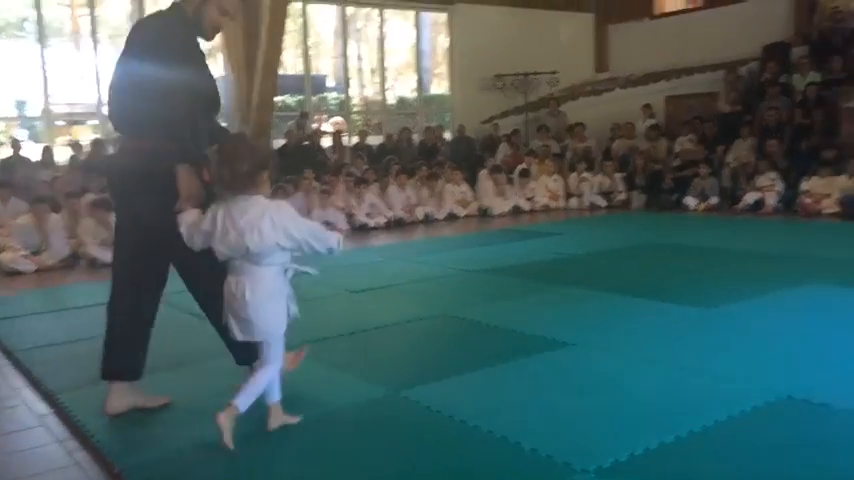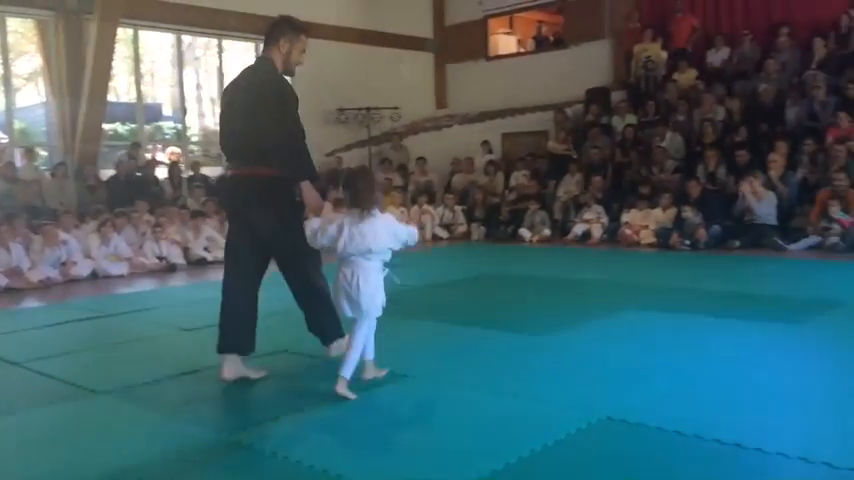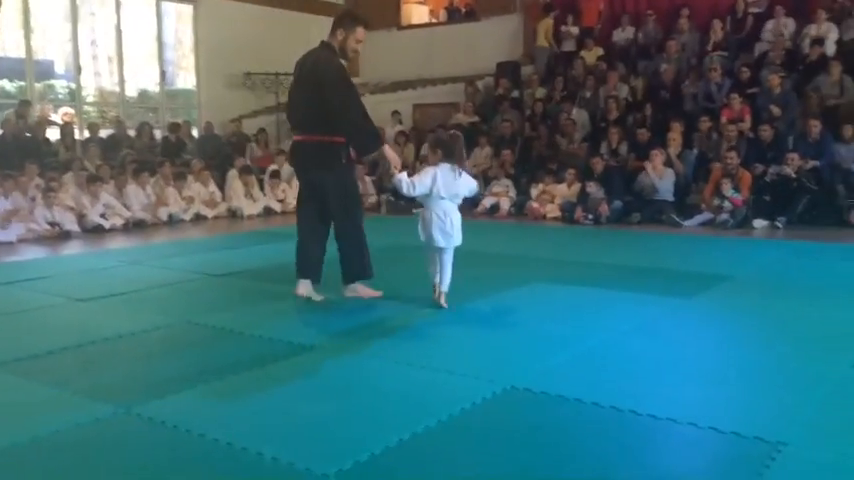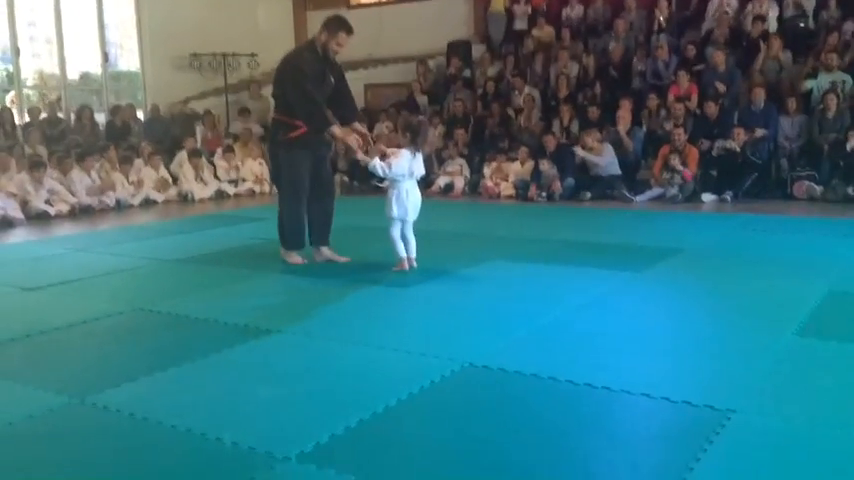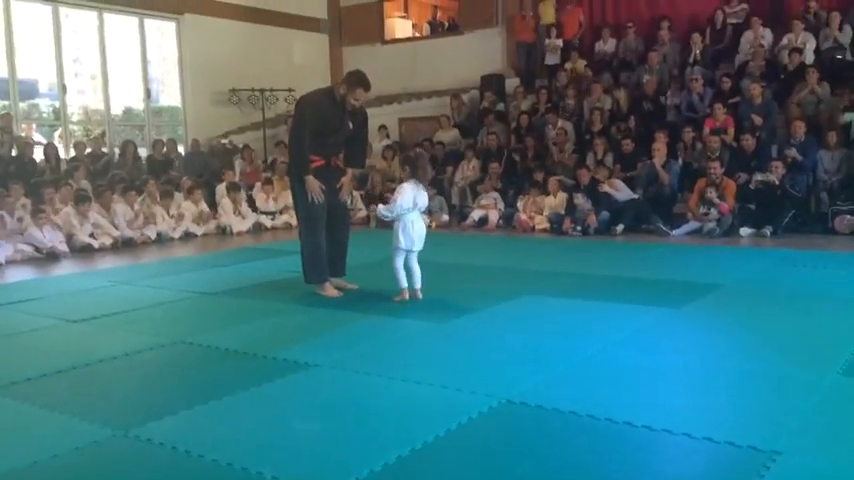
dt=1s
person 1, frame 1
left shoulder: (160, 35)
right shoulder: (163, 33)
right elbow: (165, 109)
left wrist: (222, 138)
right wrist: (182, 164)
left hip: (138, 170)
right hip: (159, 172)
left knee: (138, 278)
right knee: (211, 267)
left ankle: (121, 385)
right ankle: (255, 356)
person 1, frame 2
left shoulder: (237, 85)
right shoulder: (274, 86)
right elbow: (287, 141)
right wrist: (306, 184)
left hip: (239, 187)
right hip: (272, 189)
left knee: (241, 273)
right knee: (303, 265)
left ankle: (231, 357)
right ankle: (333, 338)
person 1, frame 3
left shoulder: (308, 62)
right shoulder: (330, 67)
right elbow: (352, 113)
right wrist: (383, 147)
left hip: (305, 149)
right hip: (328, 152)
left knee: (313, 216)
right knee: (348, 217)
left ankle: (306, 279)
right ankle: (355, 281)
person 1, frame 4
left shoulder: (329, 63)
right shoulder: (297, 62)
left elbow: (340, 97)
right elbow: (309, 104)
left wrist: (355, 125)
right wrist: (339, 133)
left hip: (313, 133)
right hip: (288, 134)
left knee: (323, 192)
right knee: (295, 194)
left ankle: (321, 247)
right ankle: (290, 247)
person 1, frame 5
left shoulder: (358, 112)
right shoulder: (312, 103)
left elbow: (357, 144)
right elbow: (298, 142)
left wrist: (349, 174)
right wrist: (308, 177)
left hip: (333, 169)
right hip: (307, 171)
left knee: (339, 223)
right knee: (314, 226)
left ankle: (335, 275)
right ankle: (321, 280)
person 2, frame 1
left shoulder: (219, 212)
right shoulder: (277, 211)
left elbow: (192, 235)
right elbow: (314, 236)
left wrist: (189, 212)
right wrist: (335, 238)
left hip: (238, 287)
right hip: (267, 290)
left knee: (269, 354)
right knee: (271, 361)
left ankle: (275, 412)
right ankle: (230, 413)
person 2, frame 2
left shoulder: (341, 221)
right shoulder: (386, 222)
left elbow: (315, 238)
right elbow: (409, 235)
left wrist: (313, 219)
right wrist: (413, 229)
left hip: (346, 279)
right hip: (368, 282)
left knee: (365, 328)
right knee: (360, 333)
left ankle: (370, 367)
right ankle: (342, 382)
person 2, frame 3
left shoulder: (430, 173)
right shoulder: (461, 174)
left elbow: (410, 188)
right elbow: (473, 188)
left wrist: (398, 175)
left hip: (433, 217)
right hip: (451, 218)
left knee: (435, 255)
right knee: (447, 259)
left ankle: (437, 288)
right ankle: (443, 295)
person 2, frame 4
left shoulder: (403, 154)
right shoulder: (416, 153)
left elbow: (385, 169)
left wrist: (367, 160)
right wrist: (386, 151)
left hip: (401, 194)
right hip: (412, 193)
left knee: (395, 231)
right knee: (408, 230)
left ankle: (403, 261)
right ankle: (412, 259)
person 2, frame 5
left shoulder: (404, 188)
right shoulder: (420, 187)
left elbow: (393, 209)
left wrist: (378, 209)
left hip: (405, 227)
right hip: (417, 225)
left knee: (398, 262)
right knee: (413, 261)
left ankle: (404, 292)
right ankle: (417, 291)
